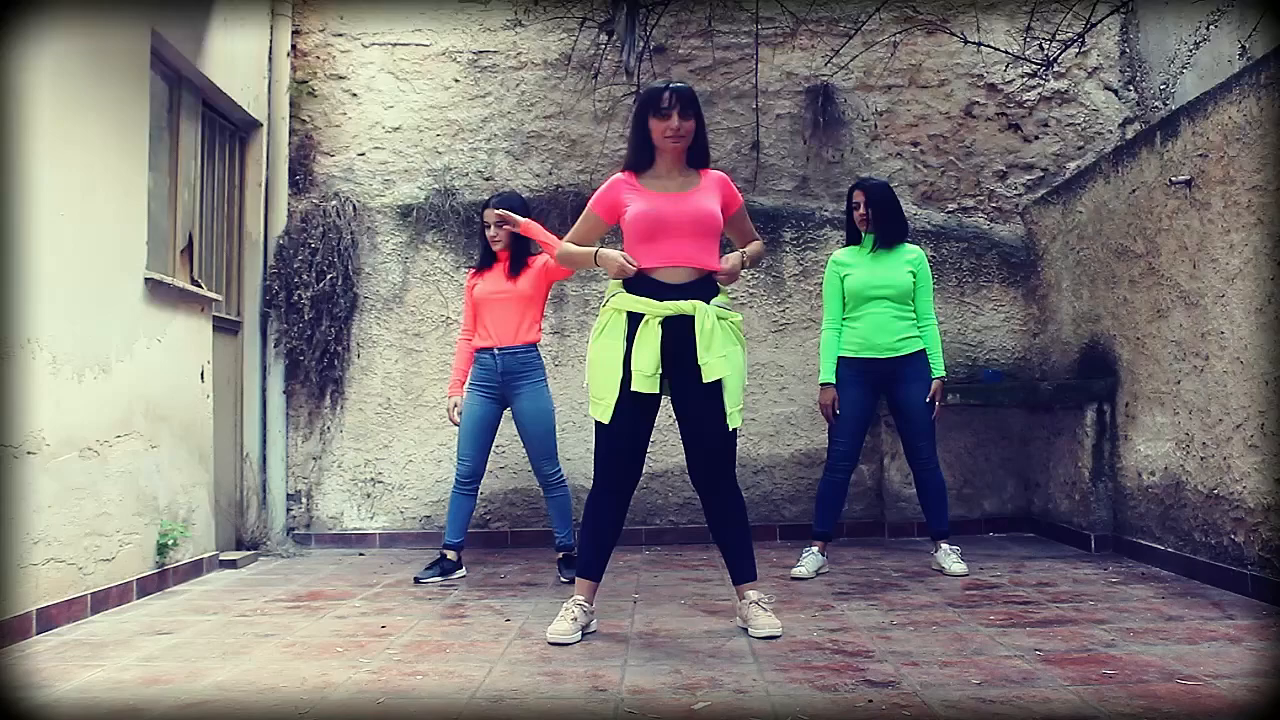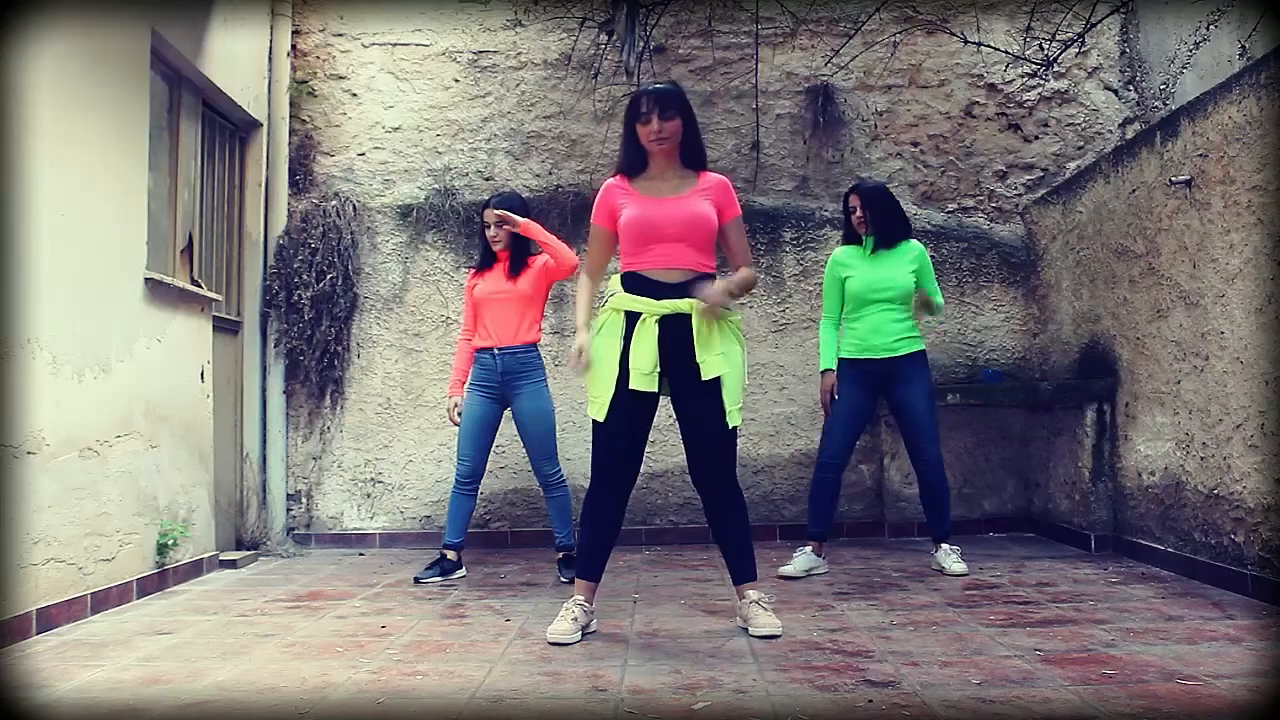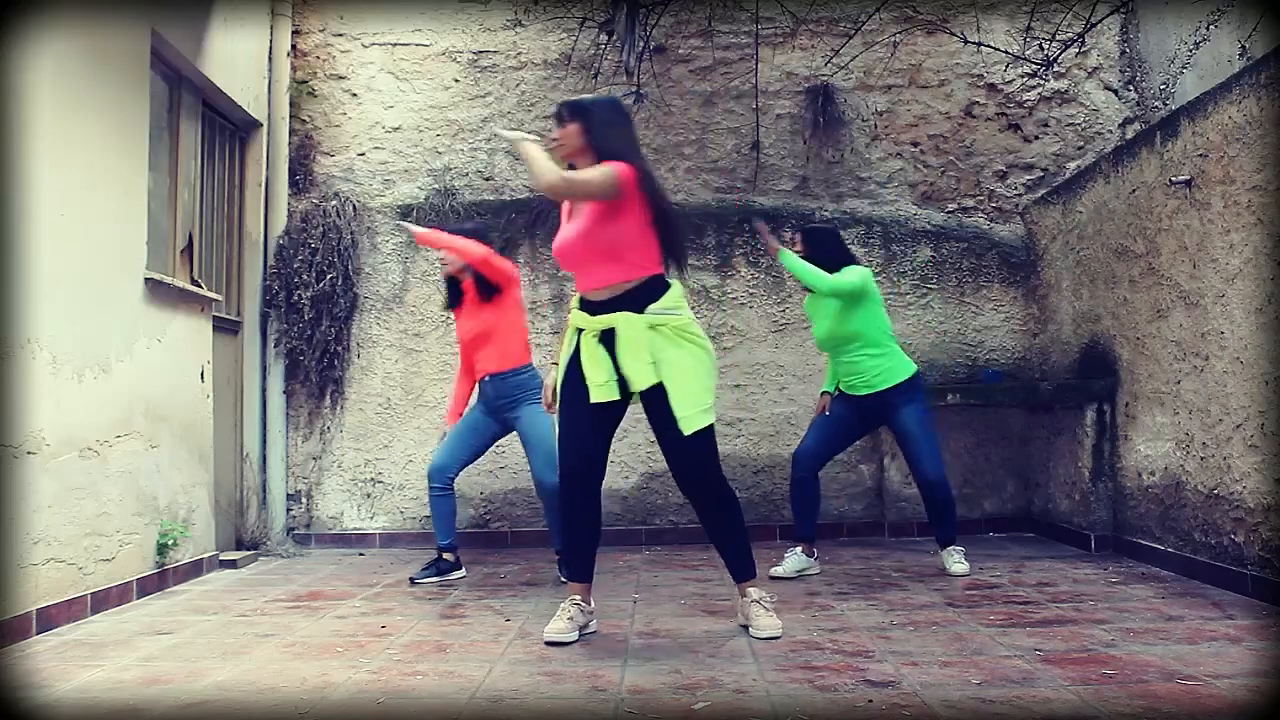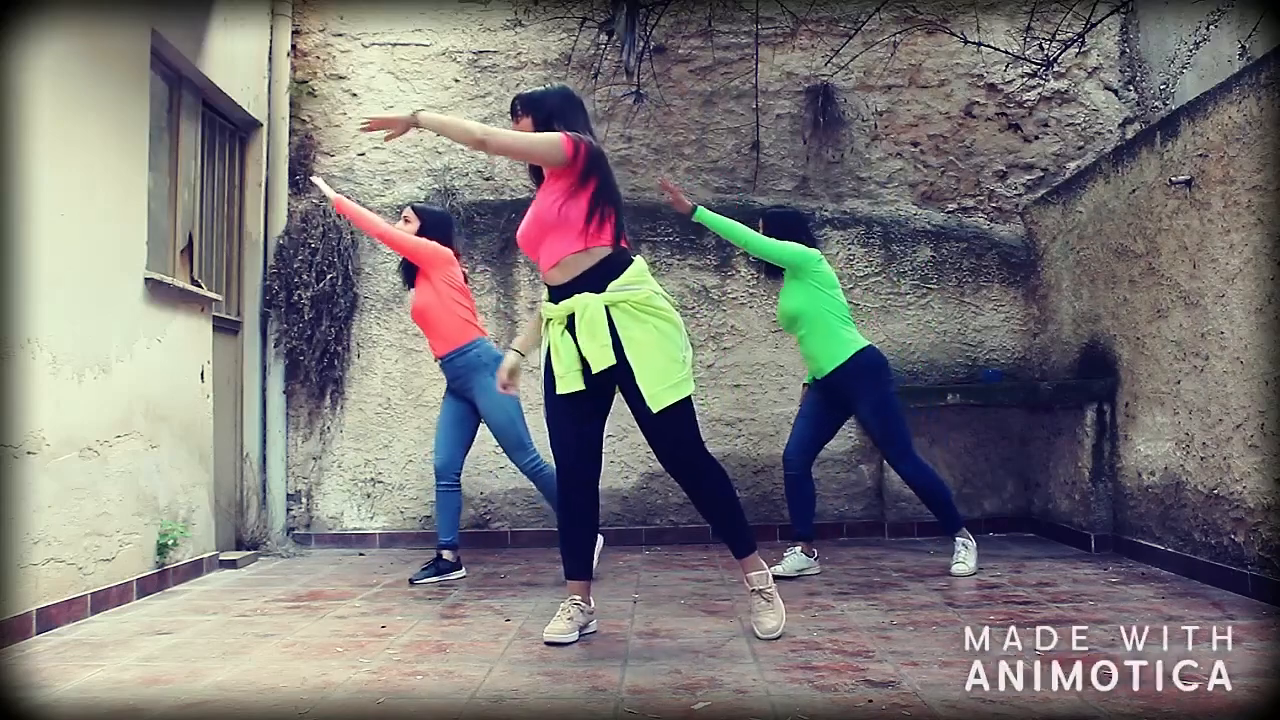
dt=0.4s
person 1, frame 1
left shoulder: (718, 185)
right shoulder: (621, 188)
left elbow: (755, 244)
right elbow: (566, 250)
left wrist: (739, 259)
right wrist: (602, 257)
left hip: (703, 328)
right hip: (634, 328)
left knee: (715, 469)
right knee: (614, 470)
left ankle: (749, 594)
right ankle: (582, 600)
person 1, frame 2
left shoulder: (715, 188)
right shoulder: (615, 191)
left elbow: (745, 270)
right elbow: (592, 272)
left wrist: (723, 291)
right wrist: (583, 332)
left hip: (700, 332)
right hip: (631, 326)
left knee: (714, 469)
right knee: (611, 469)
left ankle: (749, 595)
right ankle: (582, 601)
person 1, frame 3
left shoulder: (622, 175)
right shoulder: (573, 209)
left elbow: (550, 181)
left wrist: (528, 144)
right wrist: (559, 364)
left hip: (656, 336)
right hip: (596, 340)
left knee: (699, 473)
right knee: (576, 476)
left ankle: (750, 591)
right ankle: (578, 600)
person 1, frame 4
left shoulder: (576, 154)
right shoulder: (544, 201)
left elbow: (482, 137)
left wrist: (415, 117)
right wrist: (517, 350)
left hip: (625, 315)
right hip: (570, 331)
left knee: (683, 453)
right knee: (575, 471)
left ankle: (755, 572)
right ankle: (579, 601)
person 2, frame 1
left shoulder: (913, 256)
right shoulder: (841, 260)
left elbow: (926, 319)
right elbow: (831, 323)
left wrist: (938, 373)
right wrist: (826, 379)
left hip: (908, 366)
right hip: (855, 368)
left knee: (924, 458)
right knee: (840, 459)
left ankle: (942, 546)
right ankle: (818, 549)
person 2, frame 2
left shoulder: (912, 251)
right shoulder: (842, 258)
left elbow: (935, 304)
right elbow: (830, 321)
left wrist: (930, 303)
right wrist: (828, 367)
left hip: (907, 366)
right hip: (855, 370)
left knee: (927, 459)
right knee: (831, 457)
left ankle: (942, 546)
right ankle: (814, 550)
person 2, frame 3
left shoulder: (857, 277)
right shoulder: (812, 304)
left elbow: (827, 284)
left wrist: (779, 254)
right wrist: (828, 390)
left hip: (901, 392)
right hip: (853, 399)
left knee: (932, 477)
right knee: (804, 461)
left ankle: (949, 547)
right ankle: (804, 552)
person 2, frame 4
left shoulder: (807, 260)
right shoulder: (793, 281)
left elbow: (749, 240)
left wrist: (693, 210)
right wrist: (809, 380)
left hip: (862, 371)
right hip: (828, 383)
left knee: (903, 460)
right knee: (795, 460)
left ankle: (961, 538)
right ankle: (805, 551)
person 3, frame 1
left shoulder: (539, 267)
right shoulder: (477, 276)
left elbow: (569, 261)
right elbow: (466, 335)
left wrist: (527, 226)
right wrist: (455, 387)
left hip: (525, 370)
right hip: (483, 373)
left knee: (547, 470)
right knee: (466, 472)
left ankle: (567, 553)
right ankle: (451, 556)
person 3, frame 2
left shoulder: (538, 267)
right shoulder: (477, 276)
left elbow: (570, 262)
right elbow: (467, 335)
left wrist: (525, 225)
right wrist: (456, 387)
left hip: (525, 370)
right hip: (484, 374)
left knee: (547, 470)
right knee: (467, 471)
left ankle: (567, 553)
right ankle: (451, 557)
person 3, frame 3
left shoulder: (503, 280)
right shoulder: (463, 305)
left elbow: (483, 253)
right elbow: (467, 367)
left wrist: (424, 234)
right wrist: (452, 421)
left hip: (524, 393)
right hip: (489, 401)
left knee: (548, 481)
right knee: (440, 469)
left ankle: (567, 556)
right ankle: (449, 558)
person 3, frame 4
left shoulder: (436, 257)
right shoulder: (424, 278)
left elbow: (382, 229)
left wrist: (334, 198)
left hip: (480, 371)
right hip: (461, 378)
left knee: (527, 461)
right knee: (444, 469)
right ankle: (448, 557)
